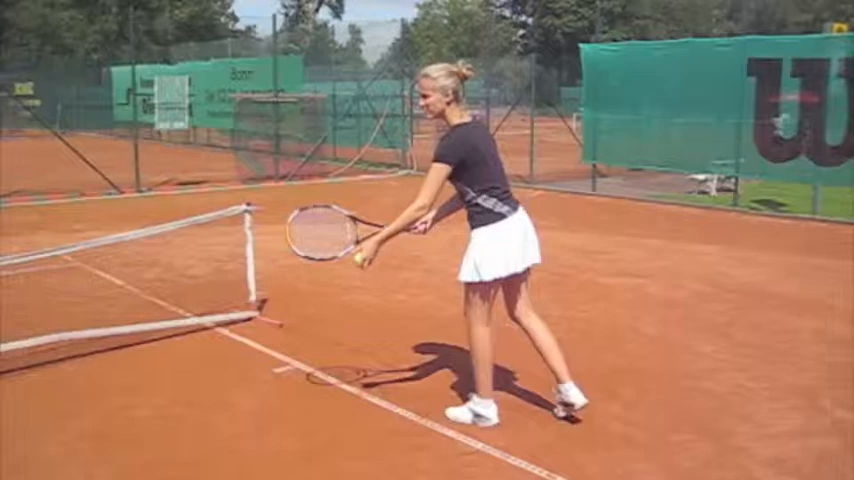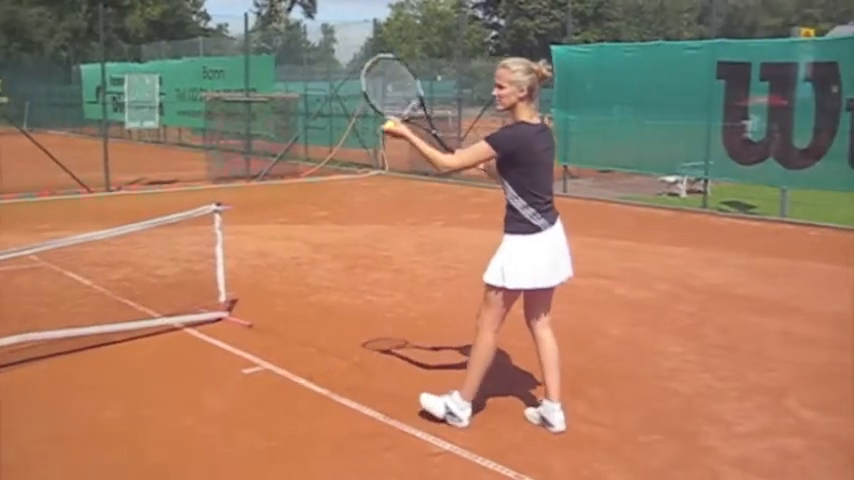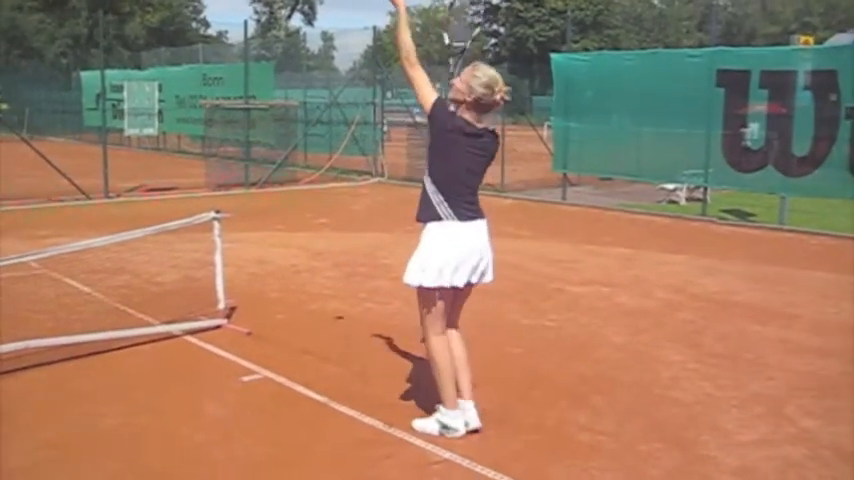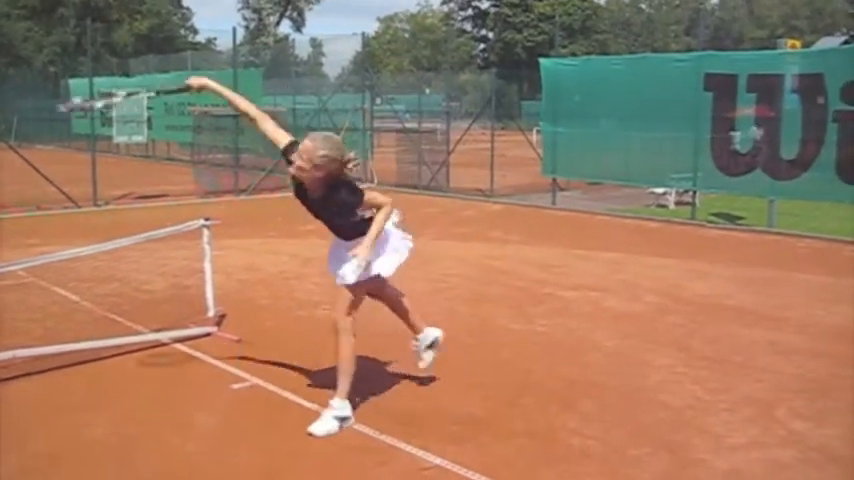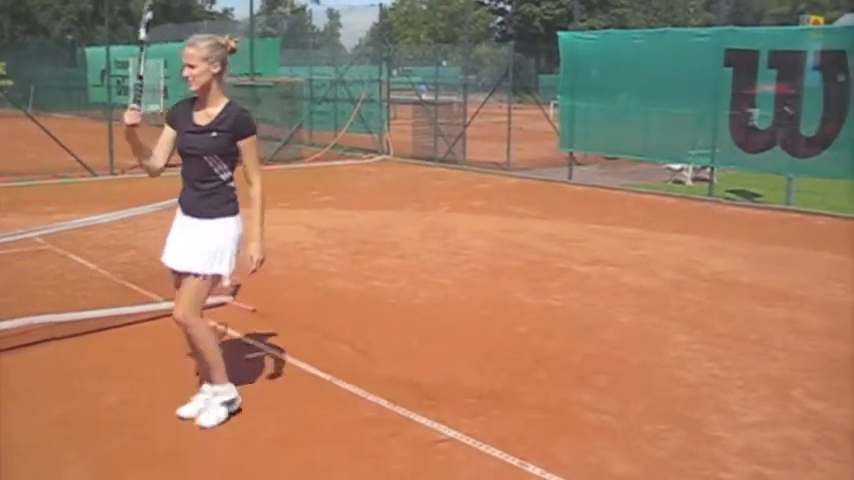
dt=1s
person 1, frame 1
left shoulder: (453, 142)
right shoulder: (475, 128)
left elbow: (420, 205)
left wrist: (378, 239)
right wrist: (434, 218)
left hip: (494, 235)
right hip: (515, 225)
left knee: (477, 318)
right knee: (522, 312)
left ankle: (483, 406)
right ankle: (568, 390)
person 1, frame 2
left shoulder: (513, 136)
right shoulder: (541, 131)
left elbow: (447, 164)
left wrist: (406, 133)
right wrist: (481, 156)
left hip: (525, 243)
right hip: (548, 236)
left knee: (488, 323)
right knee: (539, 322)
left ankle: (460, 405)
right ankle: (552, 409)
person 1, frame 3
left shoulder: (444, 120)
right shoulder: (489, 140)
left elbow: (409, 61)
left hip: (444, 238)
right hip: (475, 235)
left knee: (433, 328)
right knee: (448, 325)
left ankle: (451, 415)
right ankle: (466, 406)
person 1, frame 4
left shoulder: (345, 192)
right shoulder: (294, 160)
left elbow: (386, 206)
right elbow: (260, 117)
left wrist: (367, 247)
right wrist: (215, 86)
left hip: (366, 240)
right hip: (349, 240)
left knee: (342, 318)
right knee: (376, 289)
left ankle: (340, 406)
right ankle: (425, 335)
person 1, frame 5
left shoulder: (237, 119)
right shoulder: (180, 112)
left elbow: (255, 182)
right elbow: (155, 165)
left wrist: (257, 237)
right wrist: (132, 134)
left hip: (217, 226)
right hip: (185, 221)
left knee: (185, 314)
right knee: (192, 312)
left ankle: (218, 391)
right ankle: (218, 388)
